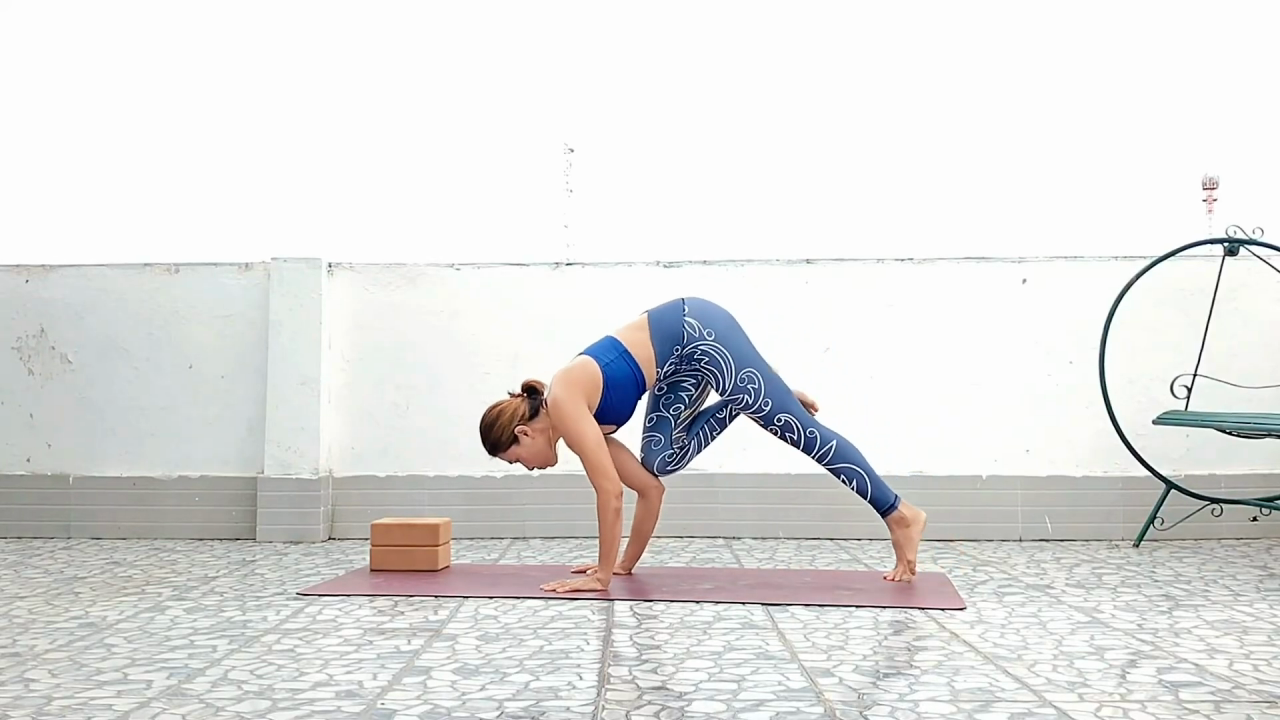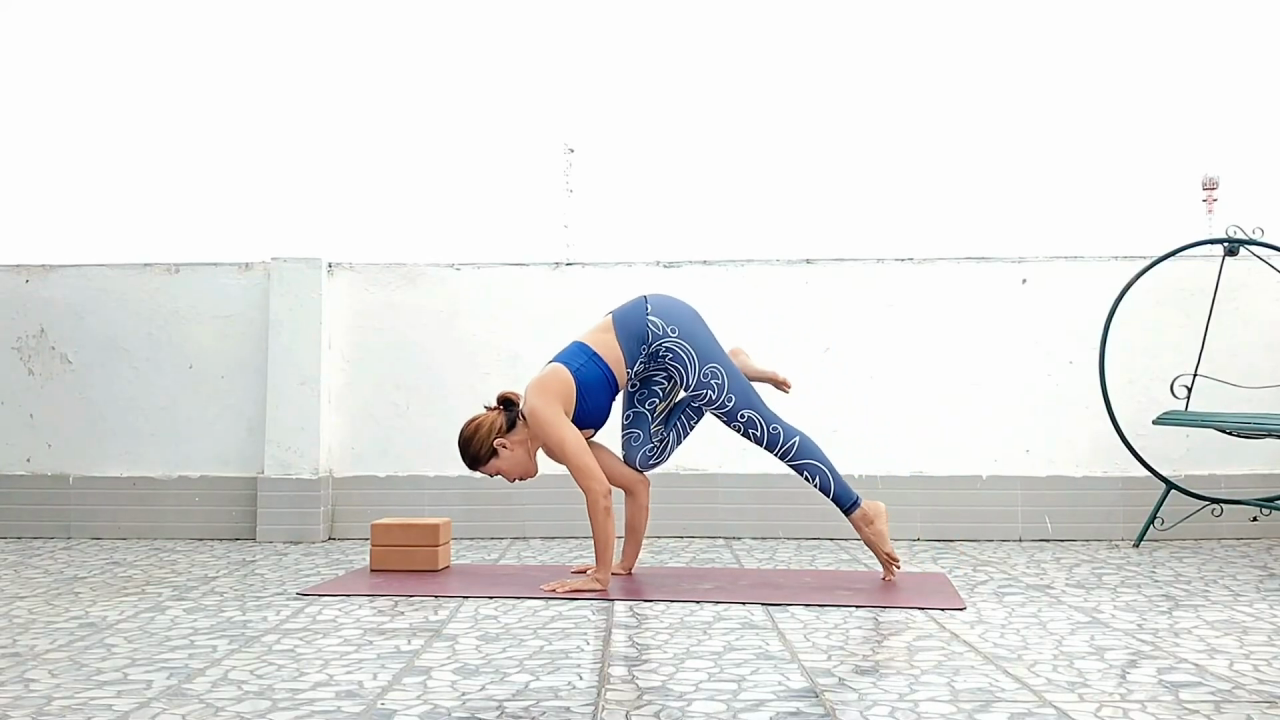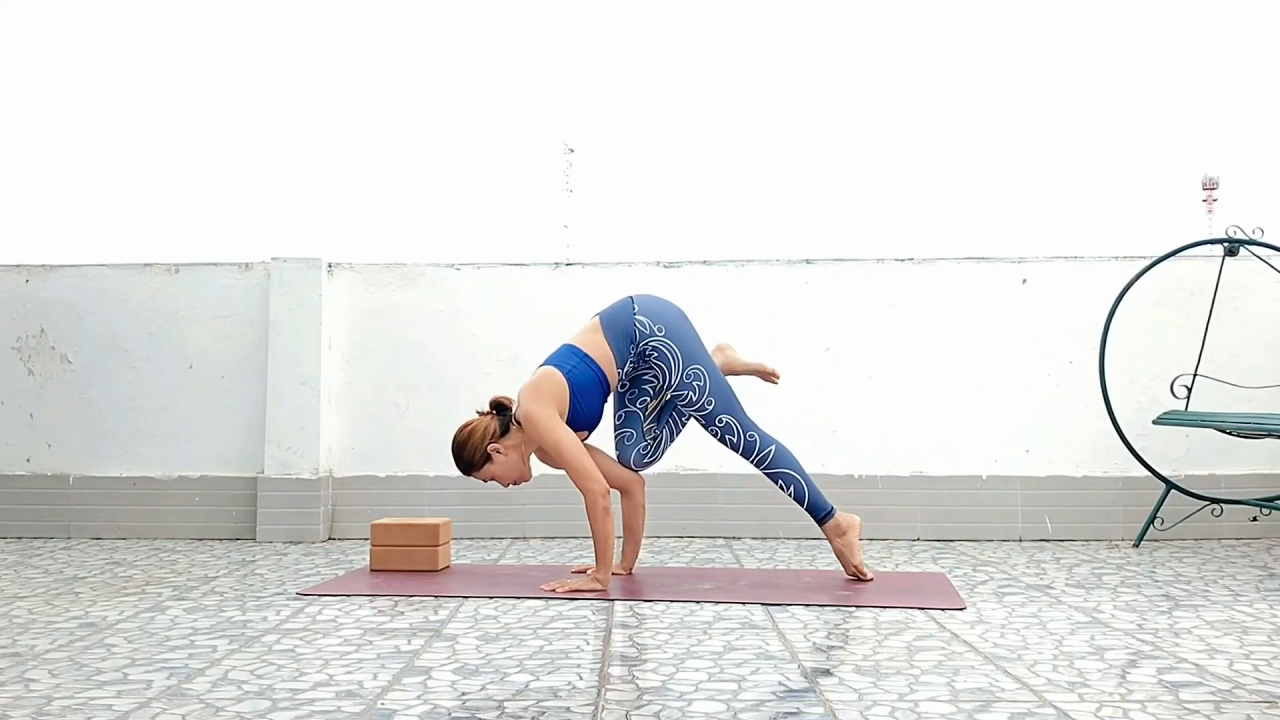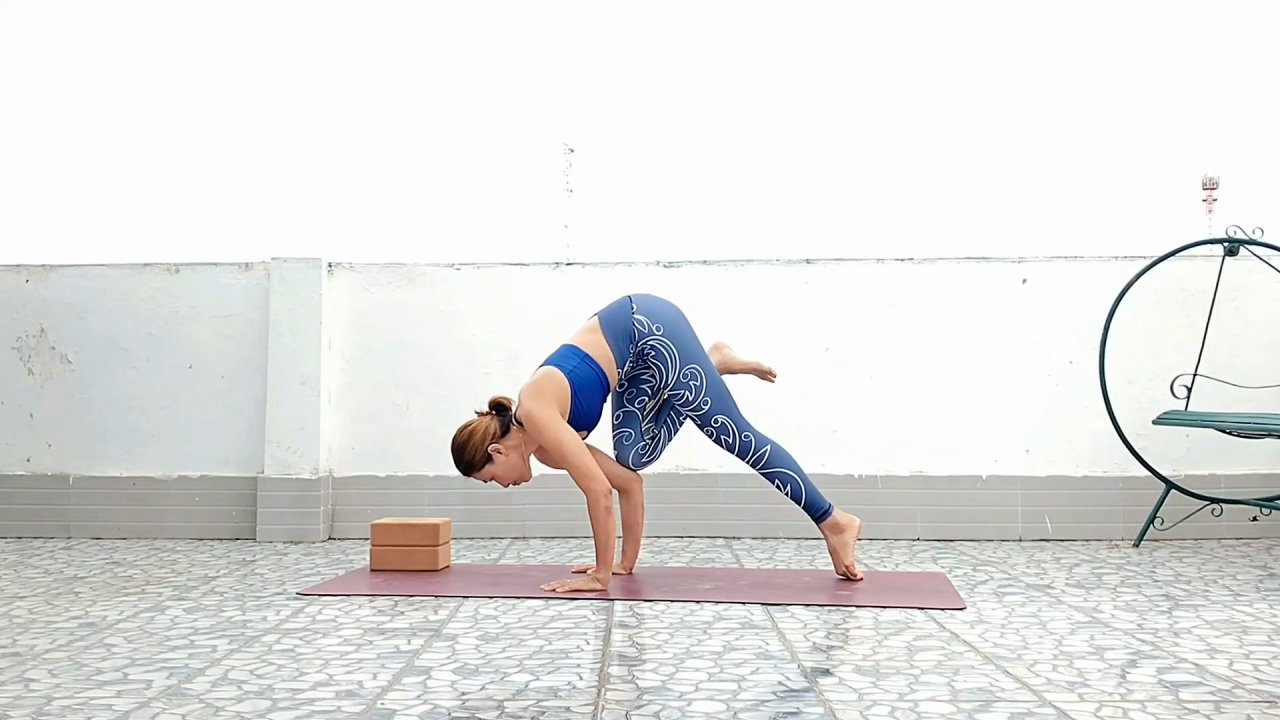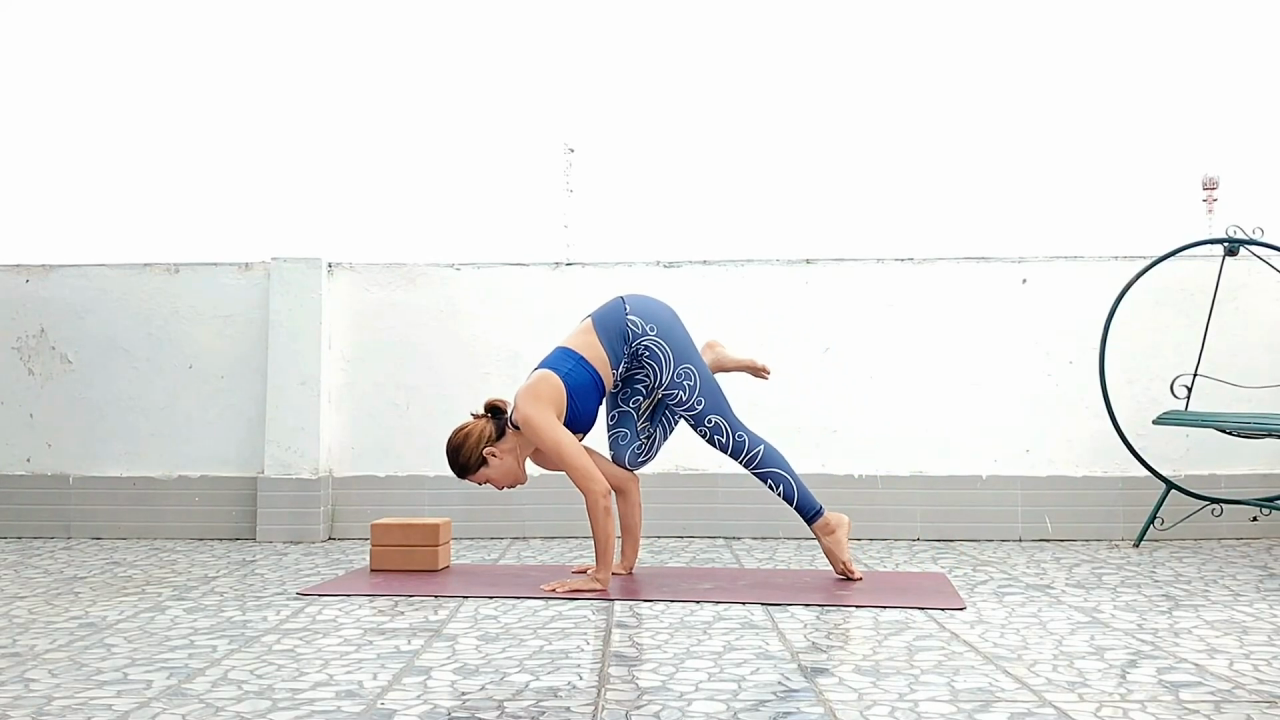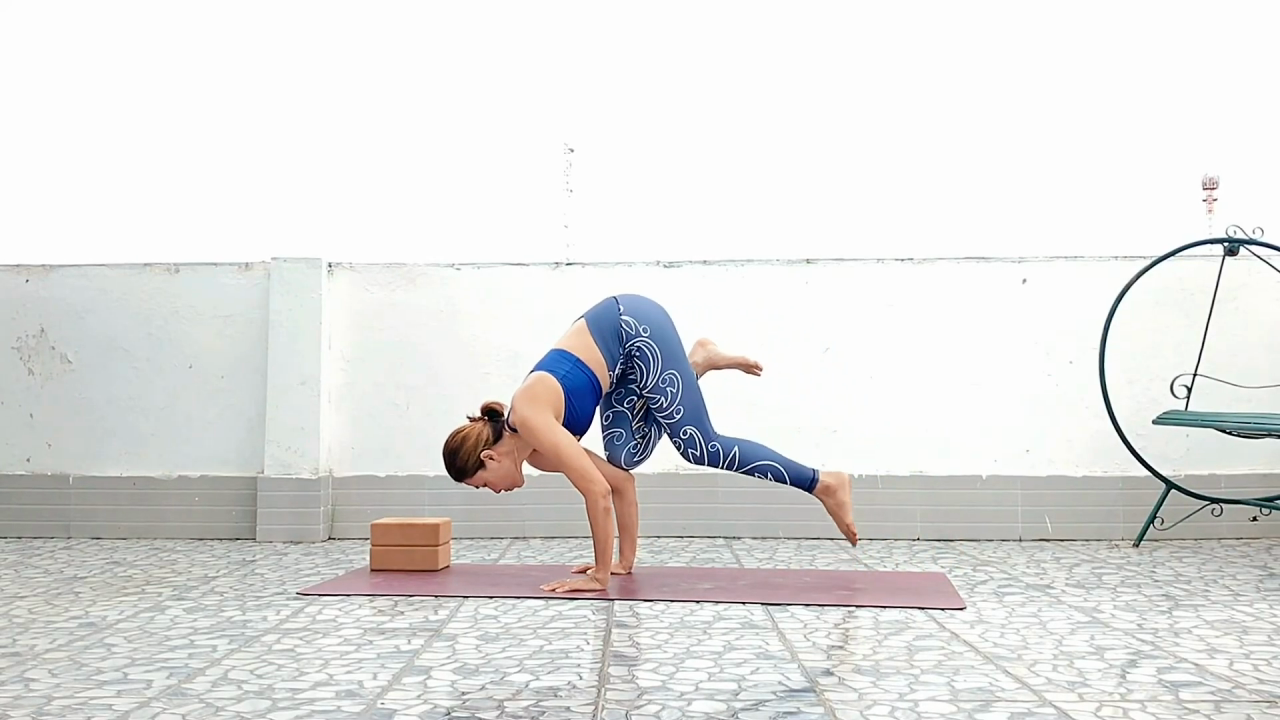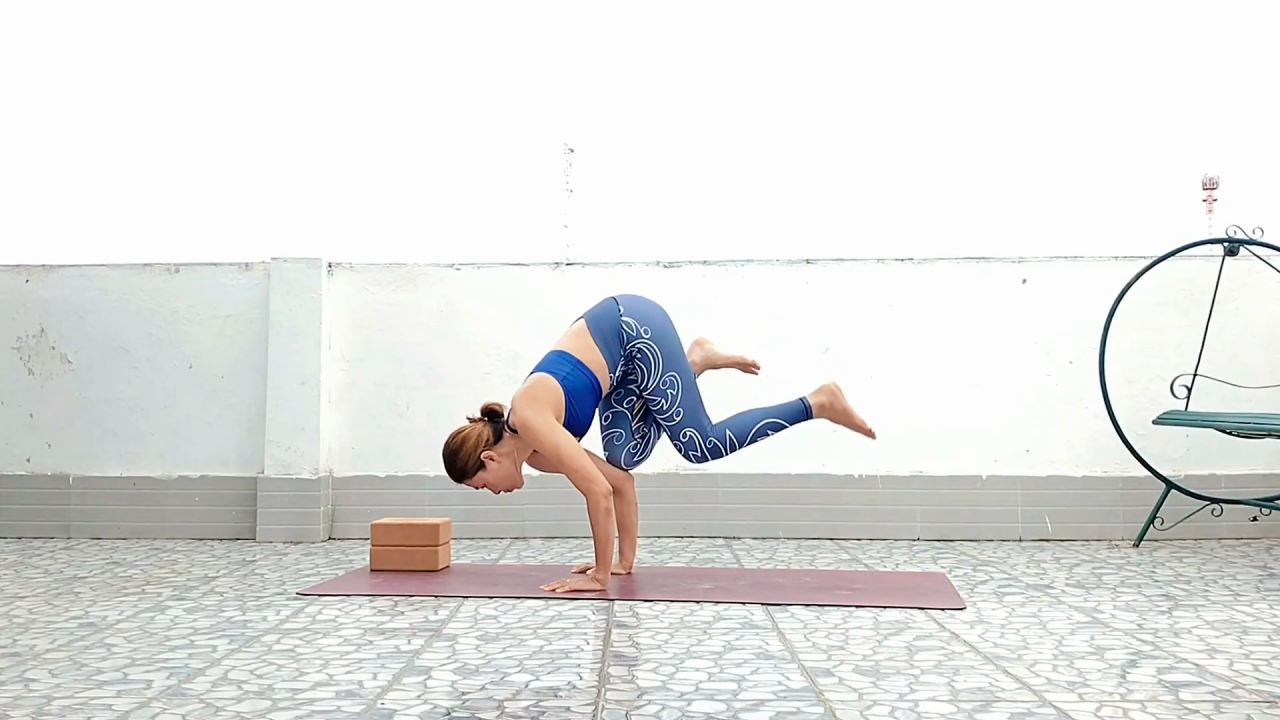
dt=0.4s
person 1, frame 1
left shoulder: (563, 403)
right shoulder: (581, 422)
left elbow: (610, 493)
right elbow: (649, 487)
left wrist: (602, 575)
right wrist: (625, 564)
left hip: (695, 332)
right hip: (681, 353)
left knee: (798, 429)
right knee: (661, 462)
left ankle: (899, 515)
right ankle: (754, 391)
person 1, frame 2
left shoulder: (540, 410)
right shoulder: (556, 432)
left elbow: (599, 492)
right elbow: (635, 482)
left wrist: (601, 575)
right wrist: (624, 563)
left hip: (661, 327)
right hip: (649, 349)
left knee: (760, 426)
right knee: (642, 459)
left ankle: (862, 513)
right ankle: (729, 371)
person 1, frame 3
left shoulder: (534, 414)
right shoulder: (546, 442)
left elbow: (597, 492)
right elbow: (628, 482)
left wrist: (600, 575)
right wrist: (624, 563)
left hip: (647, 327)
right hip: (637, 350)
left knee: (736, 432)
right knee: (635, 460)
left ankle: (834, 523)
right ankle: (714, 366)
person 1, frame 4
left shoulder: (535, 413)
right shoulder: (546, 446)
left elbow: (599, 491)
right elbow: (626, 481)
left wrist: (601, 574)
right wrist: (625, 562)
left hip: (645, 327)
right hip: (636, 352)
left knee: (732, 433)
right knee: (633, 459)
left ankle: (832, 521)
right ankle: (712, 364)
person 1, frame 5
left shoulder: (531, 418)
right shoulder: (541, 449)
left elbow: (597, 491)
right elbow: (622, 480)
left wrist: (601, 575)
right wrist: (625, 562)
left hip: (639, 327)
right hip: (630, 351)
left knee: (724, 433)
right knee: (629, 459)
left ankle: (824, 522)
right ankle: (704, 364)
person 1, frame 6
left shoulder: (529, 420)
right shoulder: (536, 449)
left elbow: (597, 491)
right elbow: (618, 480)
left wrist: (600, 575)
right wrist: (624, 561)
left hip: (632, 326)
right hip: (622, 349)
left knee: (698, 445)
right knee: (623, 460)
left ankle: (822, 484)
right ankle: (696, 361)
person 1, frame 7
left shoulder: (529, 420)
right shoulder: (537, 450)
left elbow: (599, 493)
right elbow: (618, 481)
left wrist: (600, 575)
right wrist: (623, 561)
left hip: (631, 327)
right hip: (622, 350)
left knee: (700, 443)
right knee: (623, 459)
left ankle: (818, 403)
right ankle: (694, 361)
